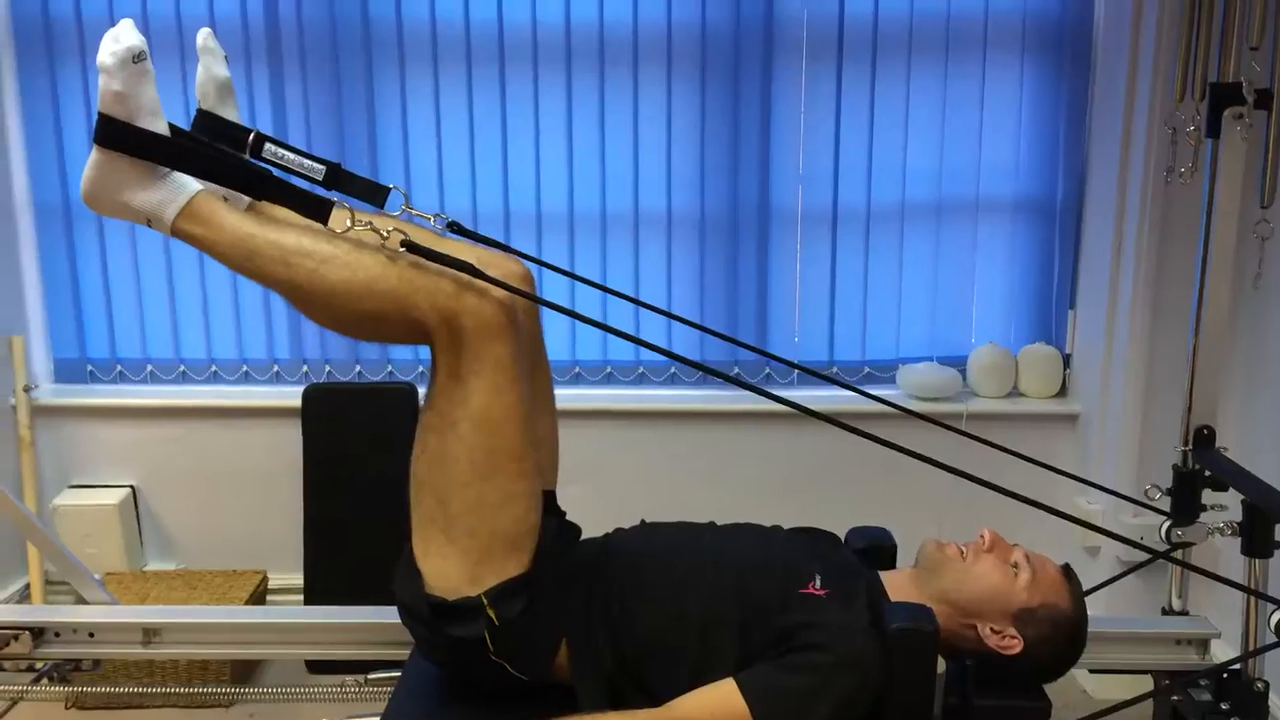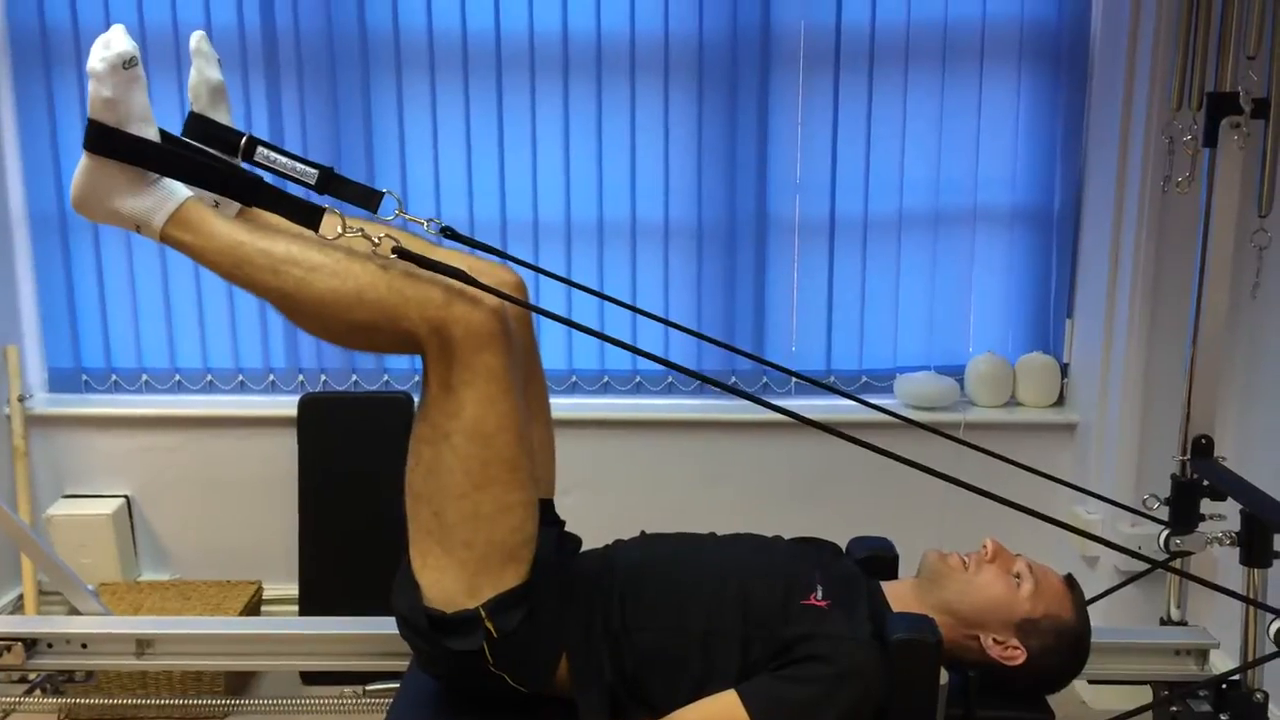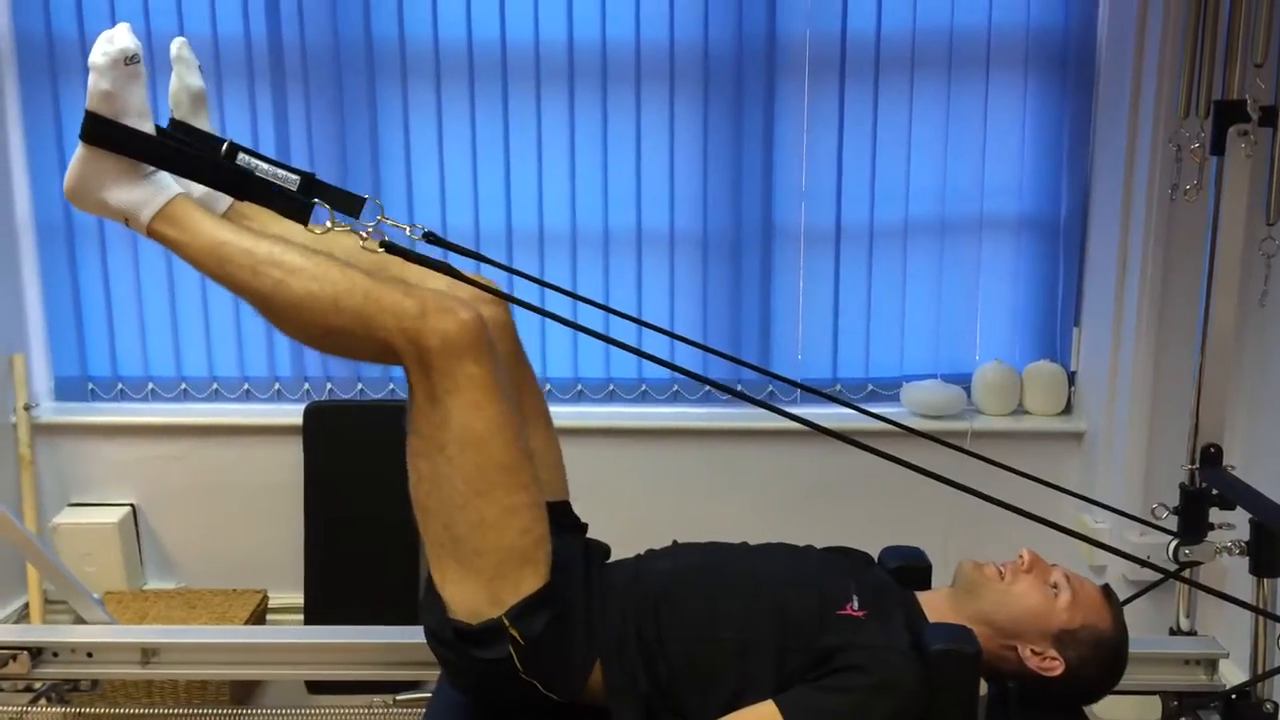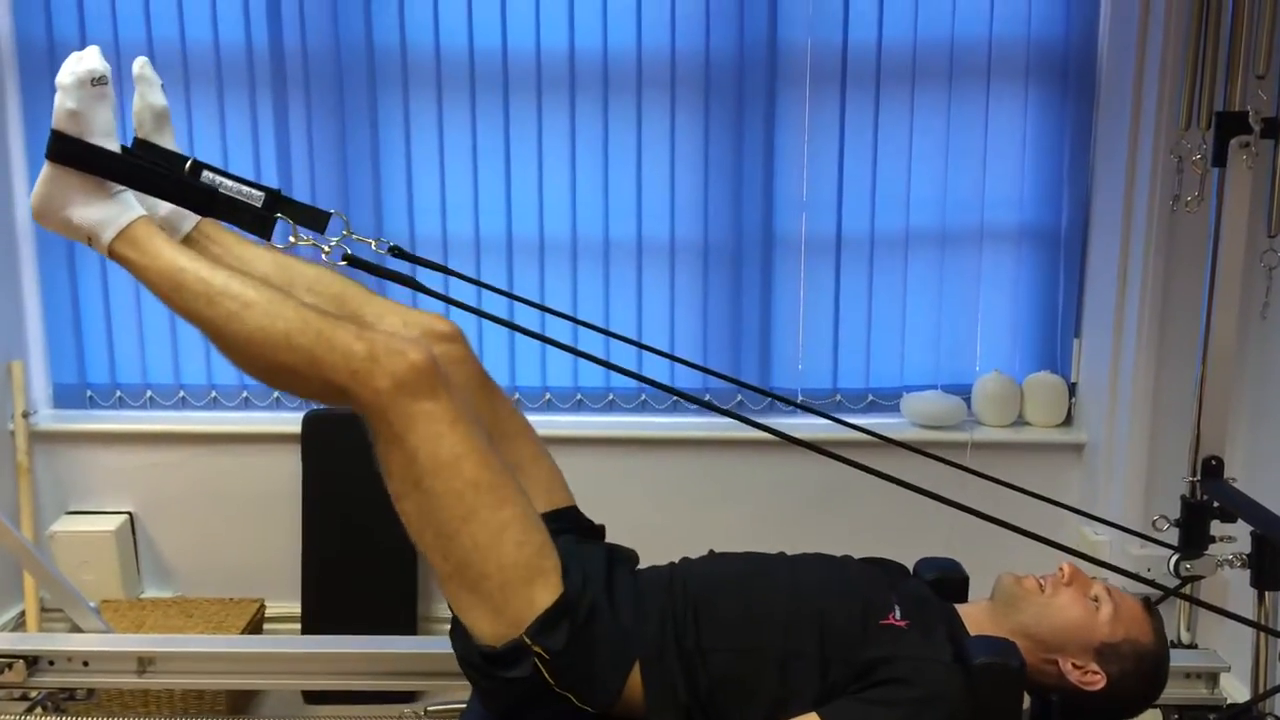
dt=0.5s
person 1, frame 1
right shoulder: (847, 579)
left hip: (499, 618)
right hip: (551, 566)
left knee: (474, 308)
right knee: (496, 288)
left ankle: (168, 194)
right ankle: (230, 184)
person 1, frame 2
right shoulder: (848, 588)
left hip: (498, 631)
right hip: (548, 581)
left knee: (468, 318)
right knee: (491, 295)
left ankle: (153, 198)
right ankle: (219, 188)
person 1, frame 3
right shoulder: (881, 599)
right hip: (576, 584)
left knee: (448, 329)
right knee: (473, 313)
left ankle: (148, 196)
right ankle: (207, 192)
person 1, frame 4
right shoulder: (919, 607)
right hip: (605, 589)
left knee: (397, 369)
right knee: (429, 345)
left ankle: (110, 221)
right ankle: (167, 214)
